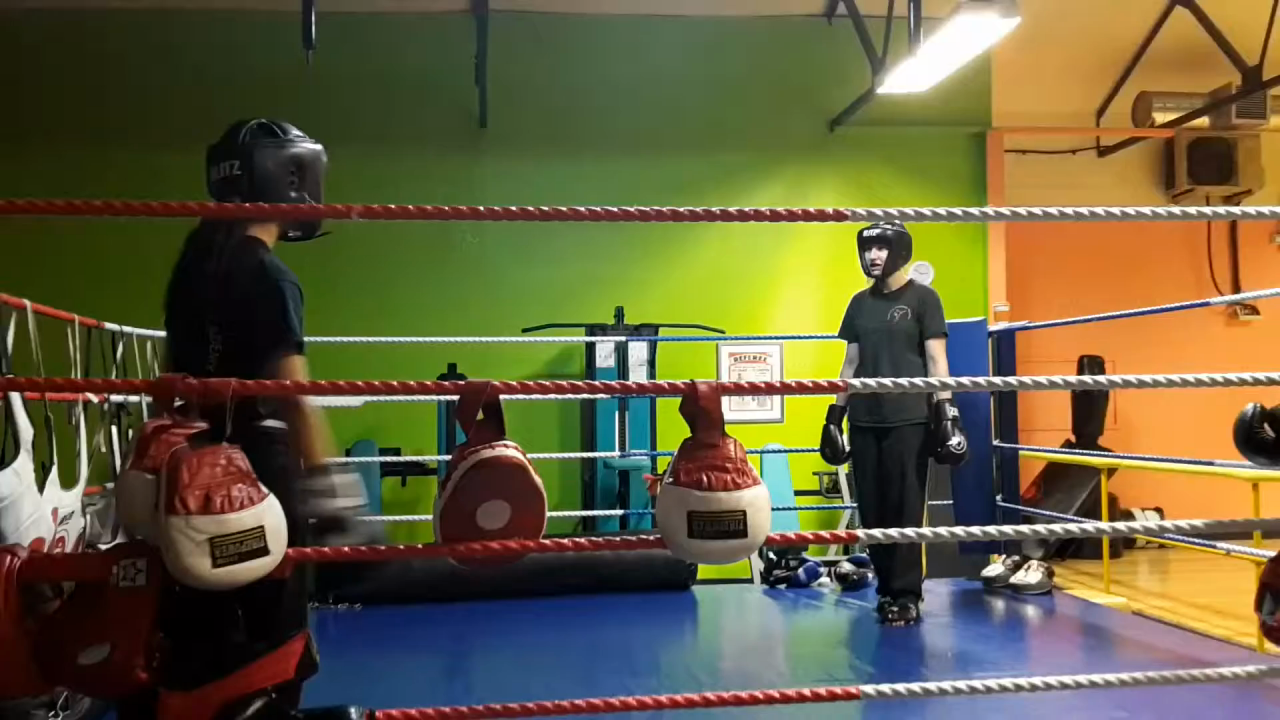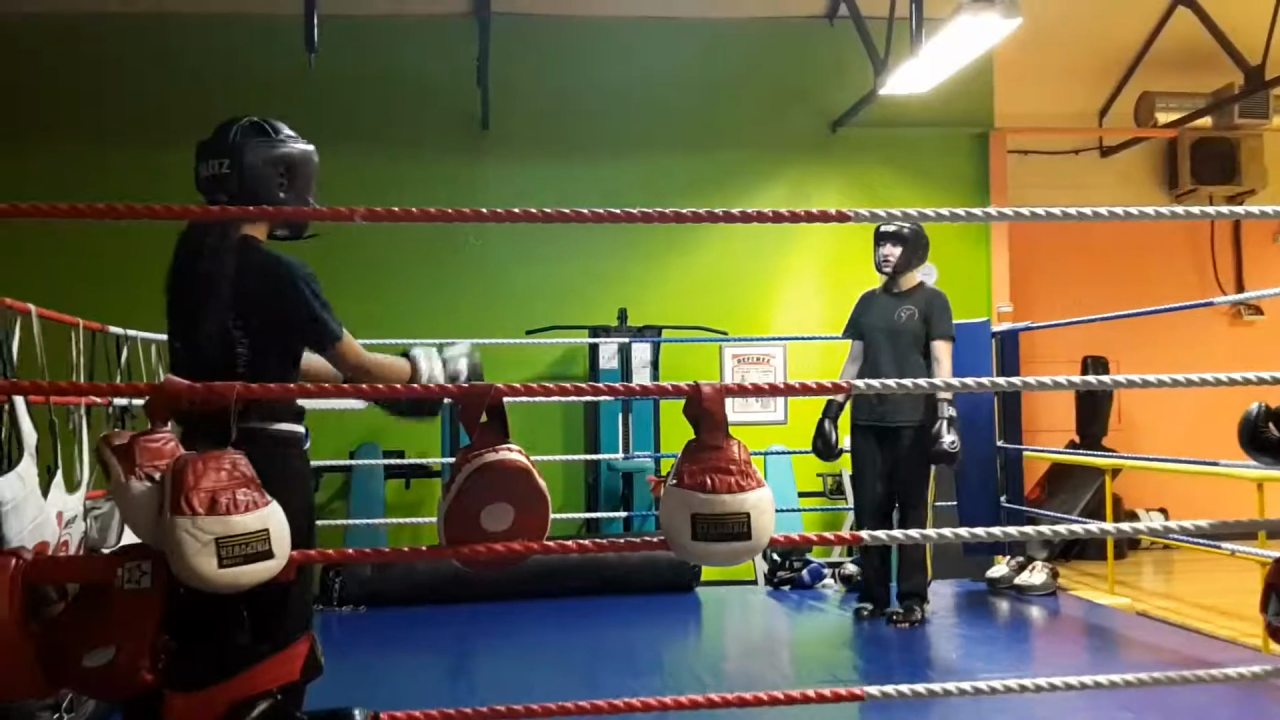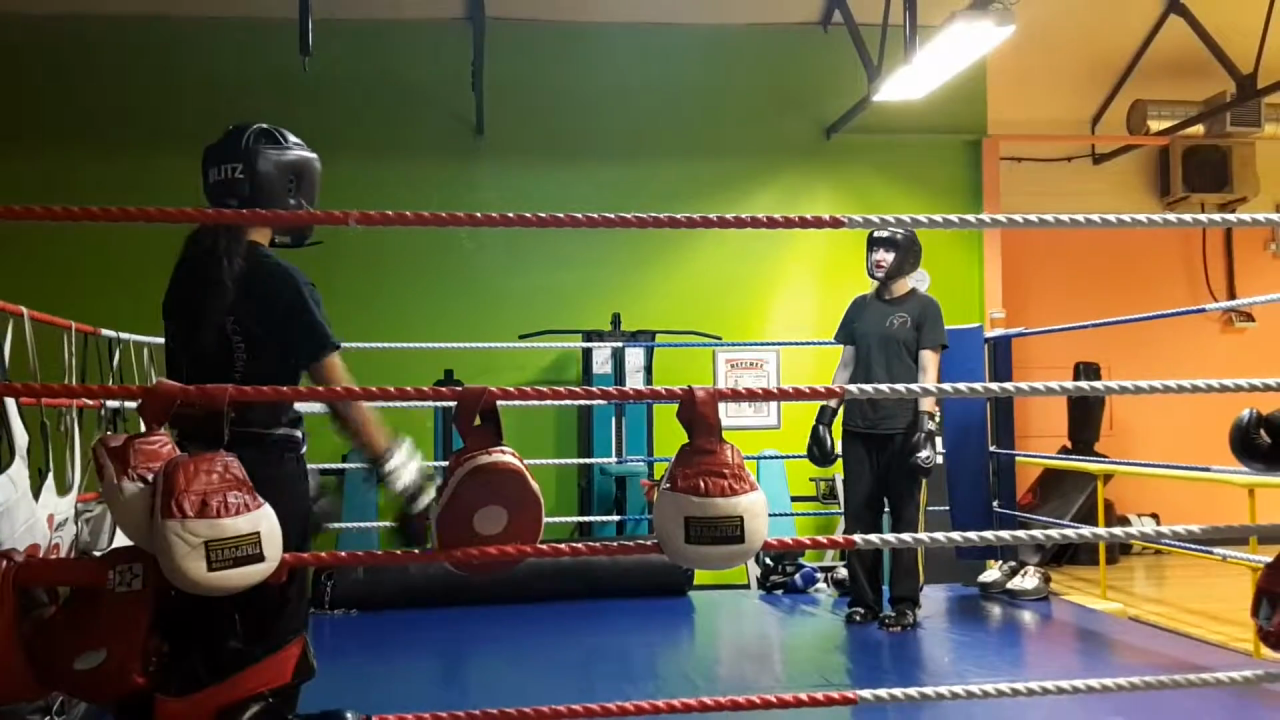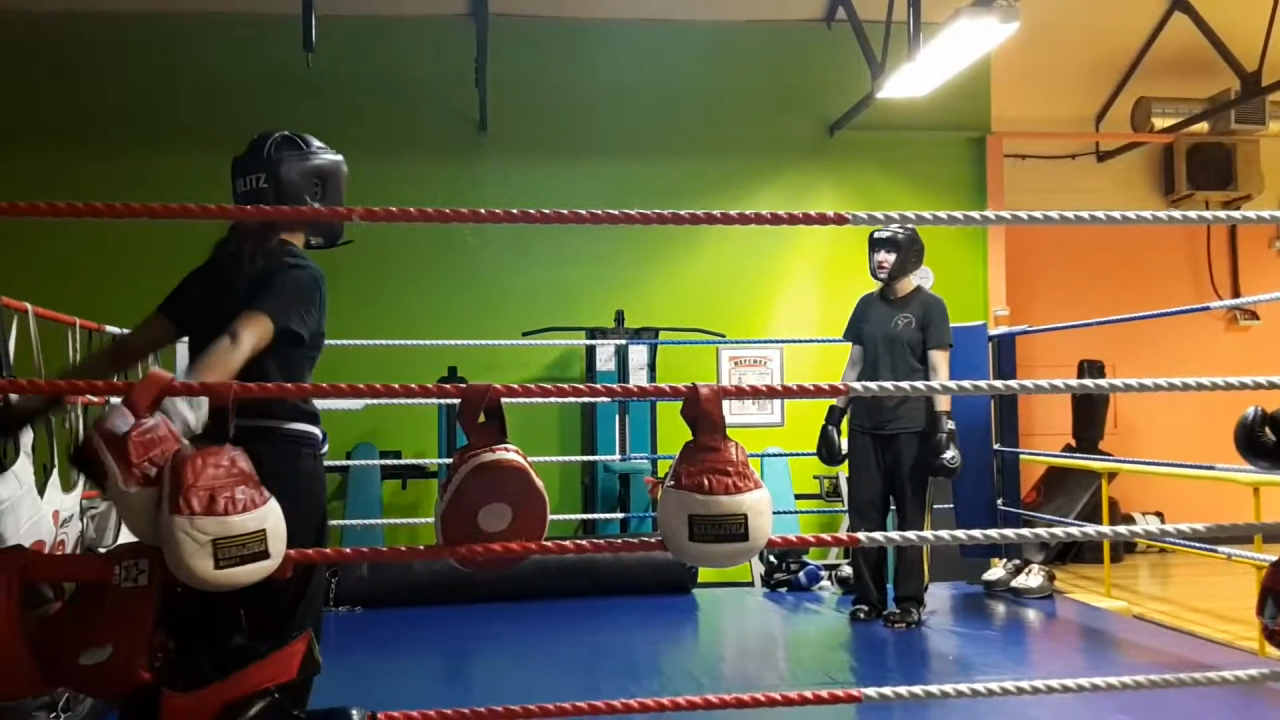
dt=0.3s
person 1, frame 1
left shoulder: (197, 264)
right shoulder: (267, 277)
right elbow: (295, 400)
right wrist: (329, 497)
right hip: (257, 460)
left knee: (196, 624)
right knee: (270, 626)
person 1, frame 2
left shoulder: (194, 263)
right shoulder: (277, 274)
right elbow: (356, 364)
left wrist: (347, 380)
right wrist: (434, 369)
left hip: (200, 460)
right hip: (268, 461)
left knee: (204, 621)
right knee: (275, 625)
person 1, frame 3
left shoulder: (191, 269)
right shoulder: (277, 282)
right elbow: (338, 393)
right wrist: (403, 471)
left hip: (198, 459)
right hip: (259, 463)
left knee: (199, 631)
right knee: (273, 627)
person 1, frame 4
left shoulder: (218, 270)
right shoulder: (299, 277)
left elbow: (132, 345)
right elbow: (236, 346)
left hip: (217, 452)
right hip: (281, 458)
left knee: (208, 621)
right knee: (283, 625)
person 2, frame 1
left shoulder: (922, 298)
right shoulder: (860, 302)
left elbow: (936, 360)
left wrist: (947, 412)
right wrist: (835, 415)
left hip: (909, 421)
right hip: (864, 421)
left knee: (906, 509)
right knee: (871, 509)
left ankle: (906, 595)
right ankle: (887, 588)
person 2, frame 2
left shoulder: (931, 300)
right shoulder: (868, 301)
left elbow: (941, 360)
left wrist: (944, 412)
right wrist: (831, 411)
left hip: (911, 422)
right hip: (866, 421)
left knee: (913, 511)
right knee: (869, 510)
left ankle: (912, 599)
right ankle: (873, 594)
person 2, frame 3
left shoulder: (923, 307)
right shoulder: (860, 306)
left elbow: (928, 372)
left wrist: (926, 425)
right wrist: (825, 416)
left hip: (902, 428)
right hip: (858, 427)
left knee: (905, 518)
right knee: (858, 516)
left ankle: (904, 603)
right ankle: (863, 600)
person 2, frame 4
left shoulder: (929, 306)
right shoulder: (866, 305)
left elbow: (939, 371)
left wrist: (943, 427)
right wrist: (834, 416)
left hip: (911, 428)
right hip: (865, 427)
left knee: (911, 516)
right knee: (864, 514)
left ankle: (909, 601)
right ankle: (867, 598)
